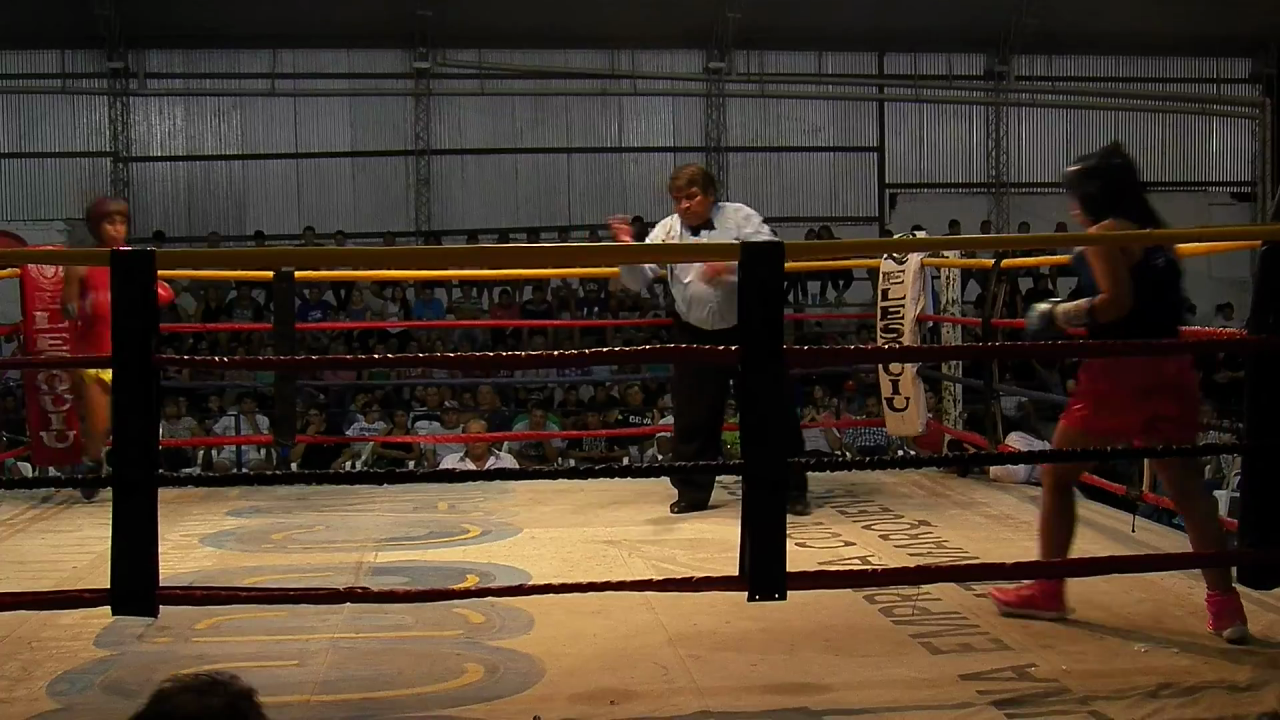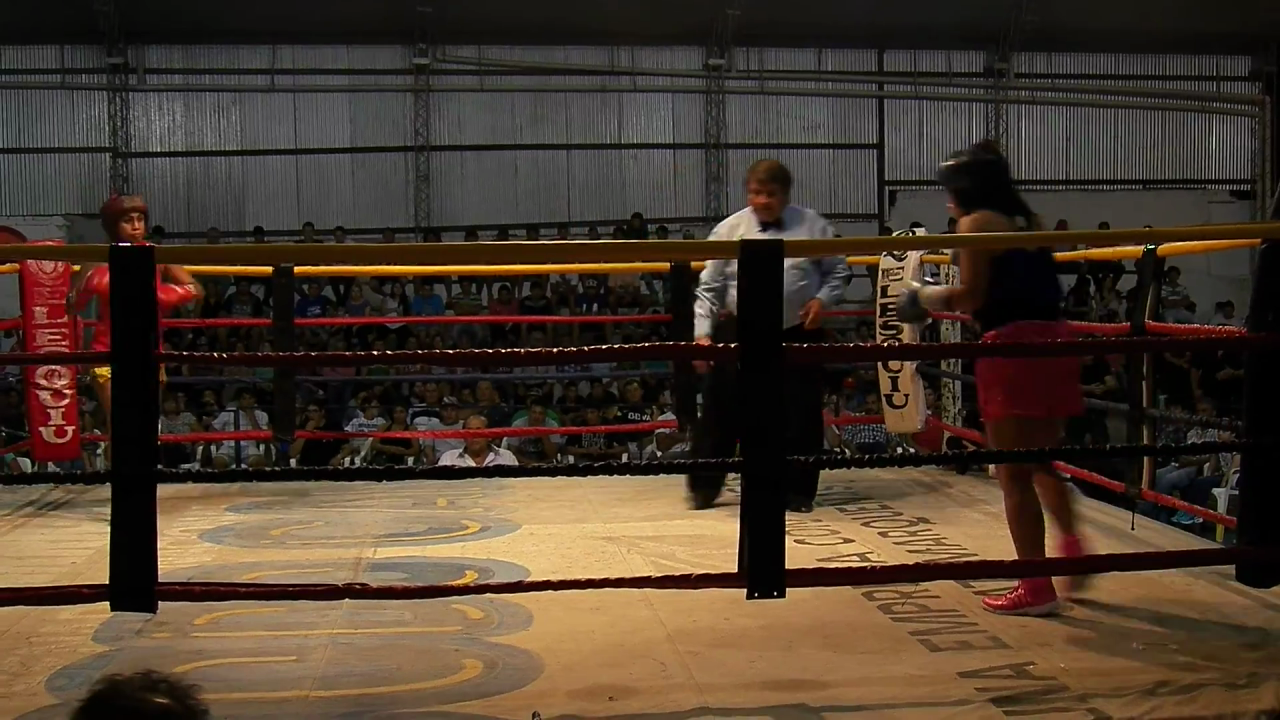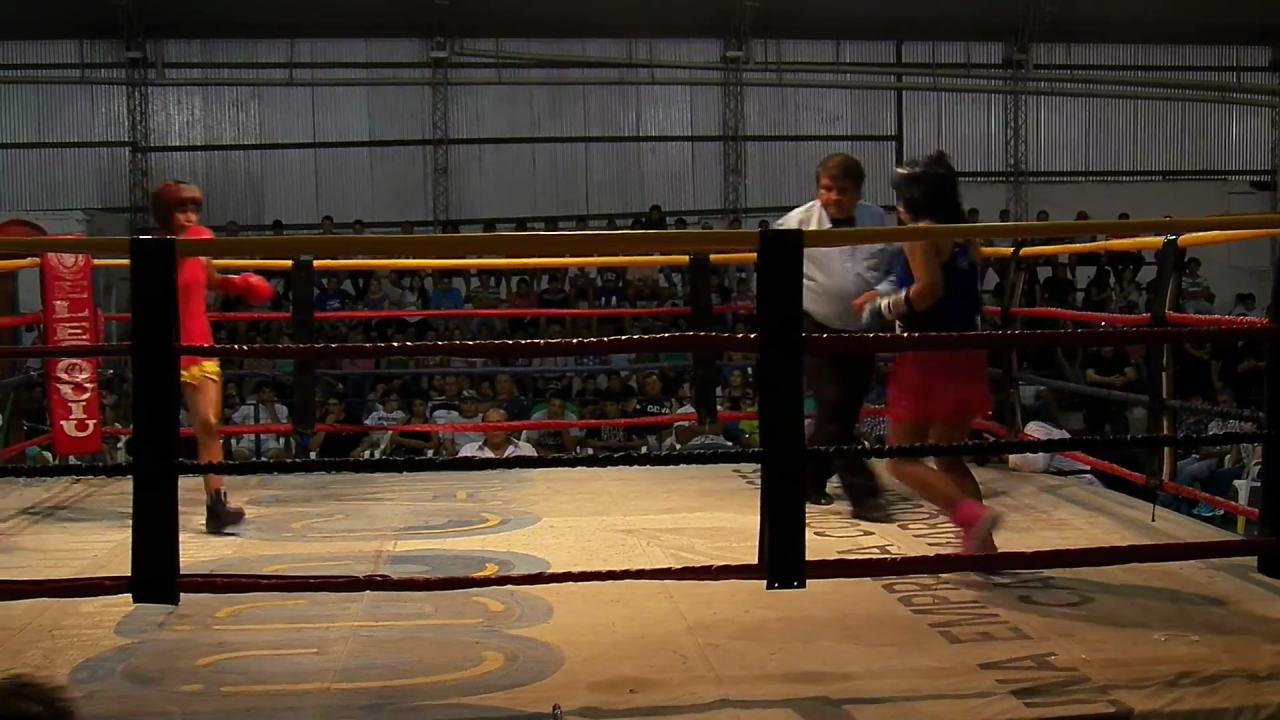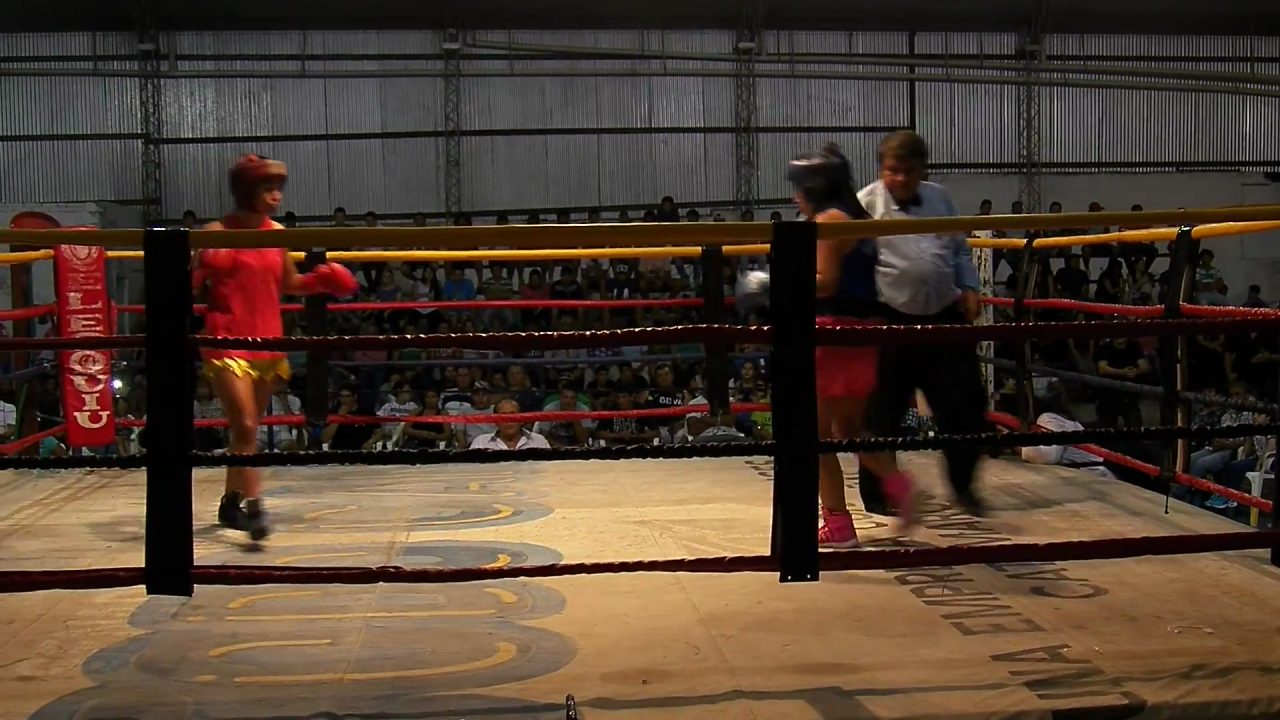
dt=0.4s
person 1, frame 1
left shoulder: (1104, 235)
right shoulder: (1158, 237)
left elbow: (1117, 301)
right elbow: (1164, 304)
left wrist: (1058, 313)
left hip: (1118, 370)
right hip: (1167, 366)
left knee: (1057, 478)
right knee: (1187, 491)
left ankle: (1046, 591)
right ankle: (1226, 607)
person 1, frame 2
left shoulder: (977, 224)
right shoulder: (1026, 222)
left elbow: (971, 295)
right elbow: (1022, 288)
left wrist: (924, 297)
right wrist: (948, 301)
left hip: (1011, 348)
right hip: (1053, 343)
left knee: (1012, 473)
right knee: (1037, 462)
left ankle: (1036, 587)
right ankle: (1072, 548)
person 1, frame 3
right shoulder: (964, 237)
left elbow: (928, 293)
left wrist: (886, 307)
right wrist: (891, 304)
left hip: (928, 354)
right hip: (964, 350)
left knee: (901, 461)
right knee: (948, 456)
left ankle: (974, 515)
right ankle: (973, 538)
person 1, frame 4
left shoulder: (828, 220)
right shoulder: (852, 220)
left elbow: (824, 283)
left knee: (817, 436)
right knee: (846, 431)
left ankle: (838, 525)
right ankle: (897, 485)
person 2, frame 1
left shoulder: (741, 217)
right shoulder: (665, 231)
right elbow: (637, 280)
left wrist: (732, 266)
right wrist: (628, 249)
right hip: (695, 335)
right knee: (693, 417)
left ankle: (792, 490)
right ankle: (692, 491)
person 2, frame 2
left shoulder: (812, 224)
right shoulder: (729, 229)
left elbow: (840, 272)
right elbow: (710, 286)
left wrist: (822, 299)
right wrist: (703, 330)
left hip: (798, 335)
right hip: (742, 333)
left knee: (802, 417)
right knee: (722, 412)
left ankle: (796, 491)
right ankle: (705, 487)
person 2, frame 3
left shoulder: (876, 223)
right shoulder: (796, 224)
left hip: (858, 331)
right hip: (814, 329)
left knee: (844, 413)
right knee: (835, 407)
left ankle: (812, 481)
right ankle: (863, 495)
person 2, frame 4
left shoulder: (939, 198)
right shoulder: (864, 206)
left elbow: (960, 250)
left wrist: (969, 288)
left hip: (944, 318)
right hip: (888, 323)
left knee: (965, 401)
right knee: (883, 413)
left ankle: (964, 484)
person 3, frame 1
right shoulder: (80, 266)
left elbow: (154, 303)
right elbow: (67, 308)
left wrist: (160, 297)
right wrist: (88, 307)
right hip: (93, 353)
right knee: (97, 425)
right ankle: (92, 463)
person 3, frame 2
right shoulder: (98, 263)
left elbow: (196, 290)
right elbow: (74, 305)
left wrist: (179, 294)
right wrist: (86, 288)
right hip: (109, 353)
person 3, frame 3
left shoulder: (202, 246)
left wrist: (237, 284)
right wrist: (175, 258)
left hip: (199, 350)
left knee: (208, 424)
left ankle: (217, 507)
person 3, frame 4
left shoulder: (278, 234)
right shoulder: (216, 234)
left elbow: (288, 284)
right elbow: (191, 287)
left wrist: (319, 278)
right wrist: (201, 266)
left hip: (268, 344)
right hip: (228, 345)
left knee: (247, 427)
right knee: (245, 423)
left ankle: (233, 502)
right ankle: (252, 508)
